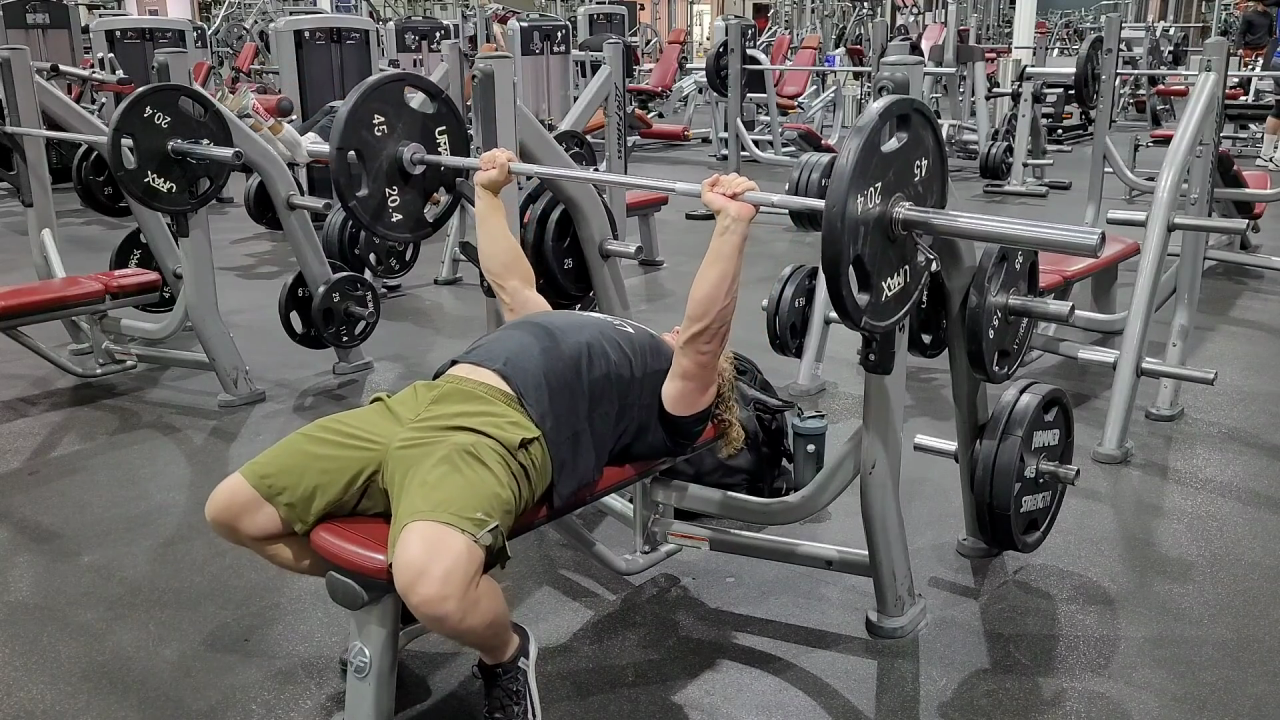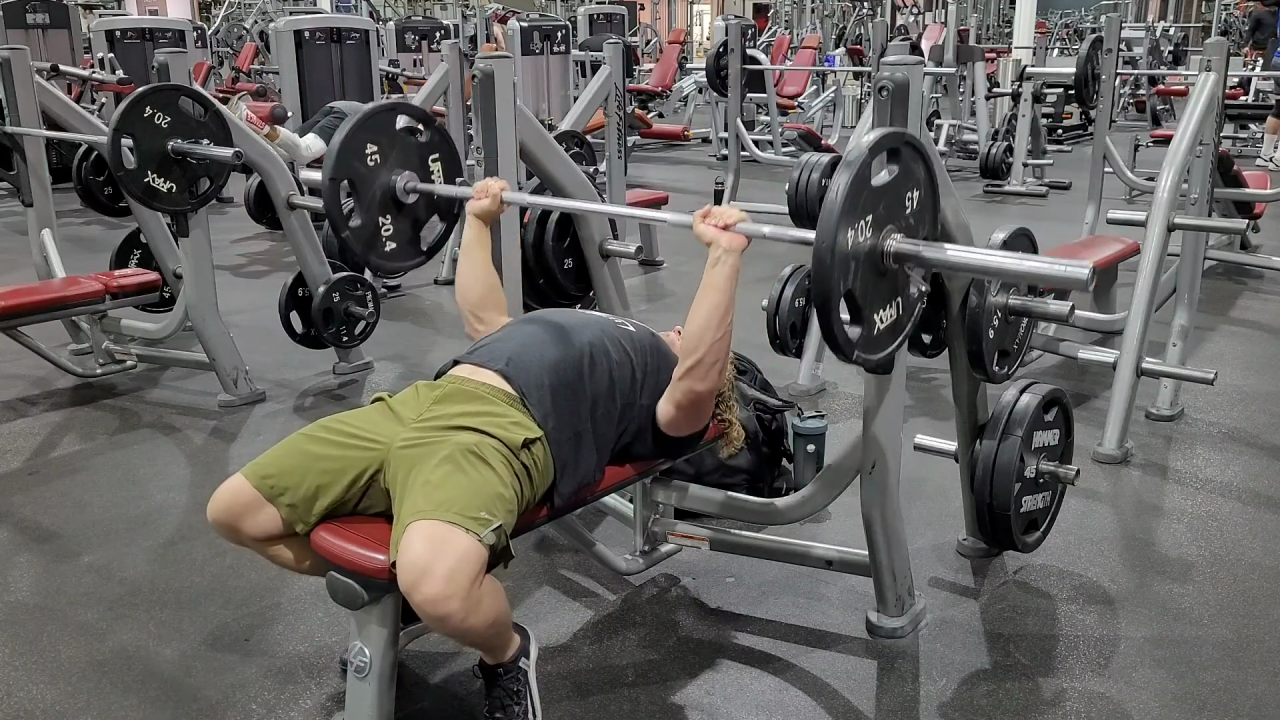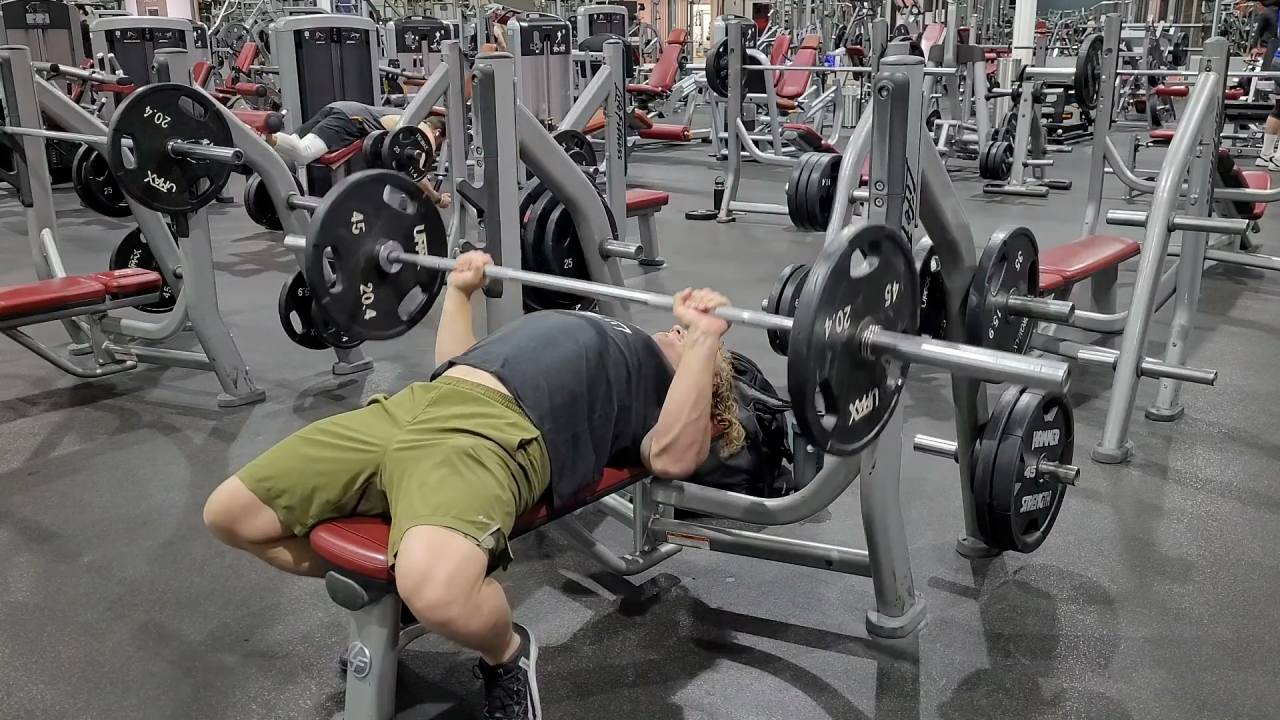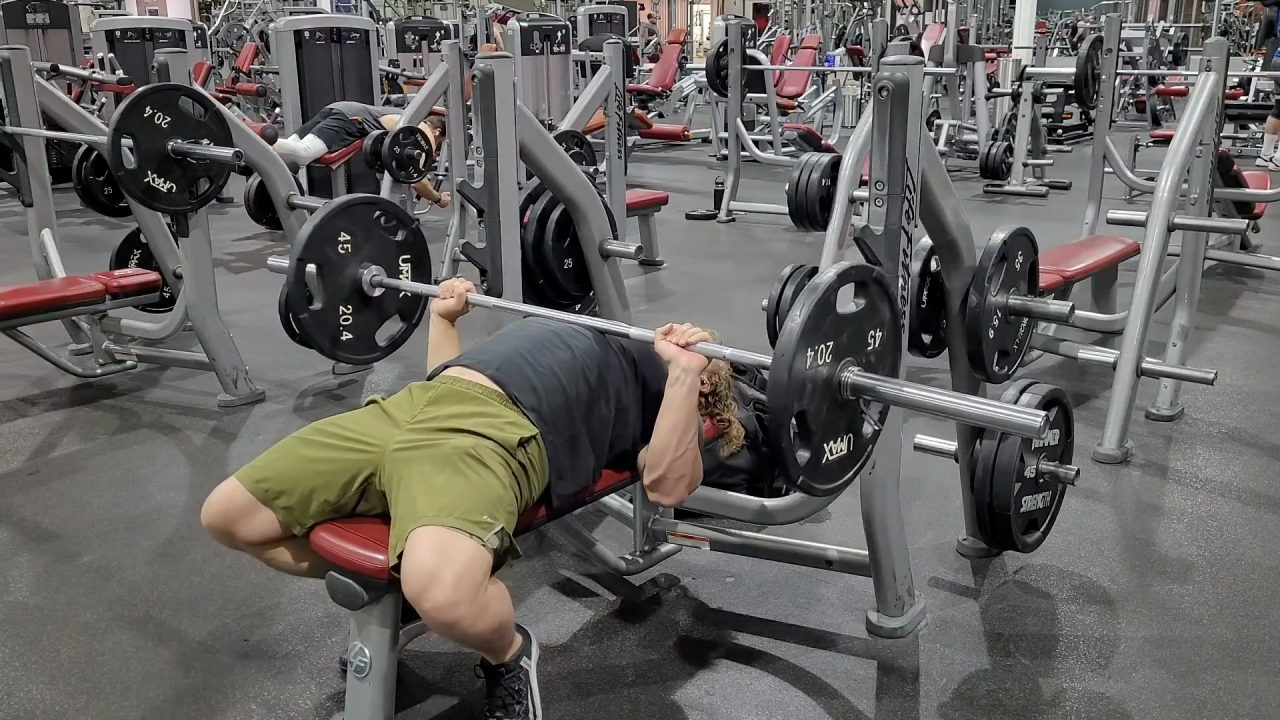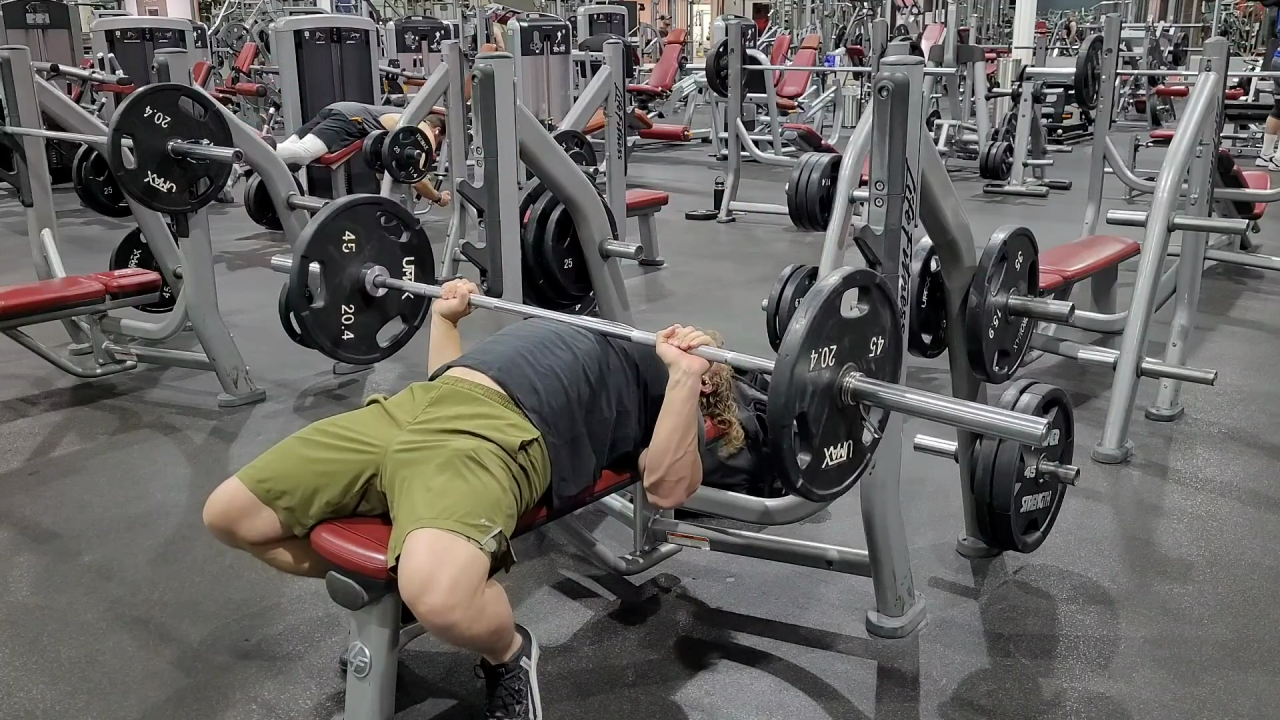
dt=0.3s
person 1, frame 1
left shoulder: (675, 399)
right shoulder: (581, 340)
left elbow: (706, 332)
right elbow: (511, 283)
left wrist: (732, 223)
right wrist: (487, 191)
left knee: (432, 590)
right knee: (232, 512)
left ankle: (506, 655)
person 1, frame 2
left shoulder: (672, 387)
right shoulder: (587, 347)
left elbow: (698, 384)
right elbow: (482, 318)
left wrist: (724, 256)
right wrist: (479, 222)
left knee: (437, 589)
right knee: (233, 512)
left ankle: (507, 655)
person 1, frame 3
left shoulder: (669, 387)
right shoulder: (591, 342)
left elbow: (673, 459)
left wrist: (706, 336)
right wrist: (460, 289)
left hip: (500, 431)
left knee: (436, 591)
right knee: (230, 515)
left ankle: (507, 653)
person 1, frame 4
left shoulder: (667, 390)
right shoulder: (582, 339)
left elbow: (669, 486)
left wrist: (685, 369)
right wrist: (442, 317)
left knee: (444, 592)
right knee: (227, 516)
left ankle: (509, 655)
person 1, frame 5
left shoulder: (670, 390)
right shoulder: (583, 339)
left elbow: (668, 487)
left wrist: (687, 370)
right wrist: (445, 316)
left knee: (439, 596)
right knee: (229, 515)
left ankle: (509, 655)
